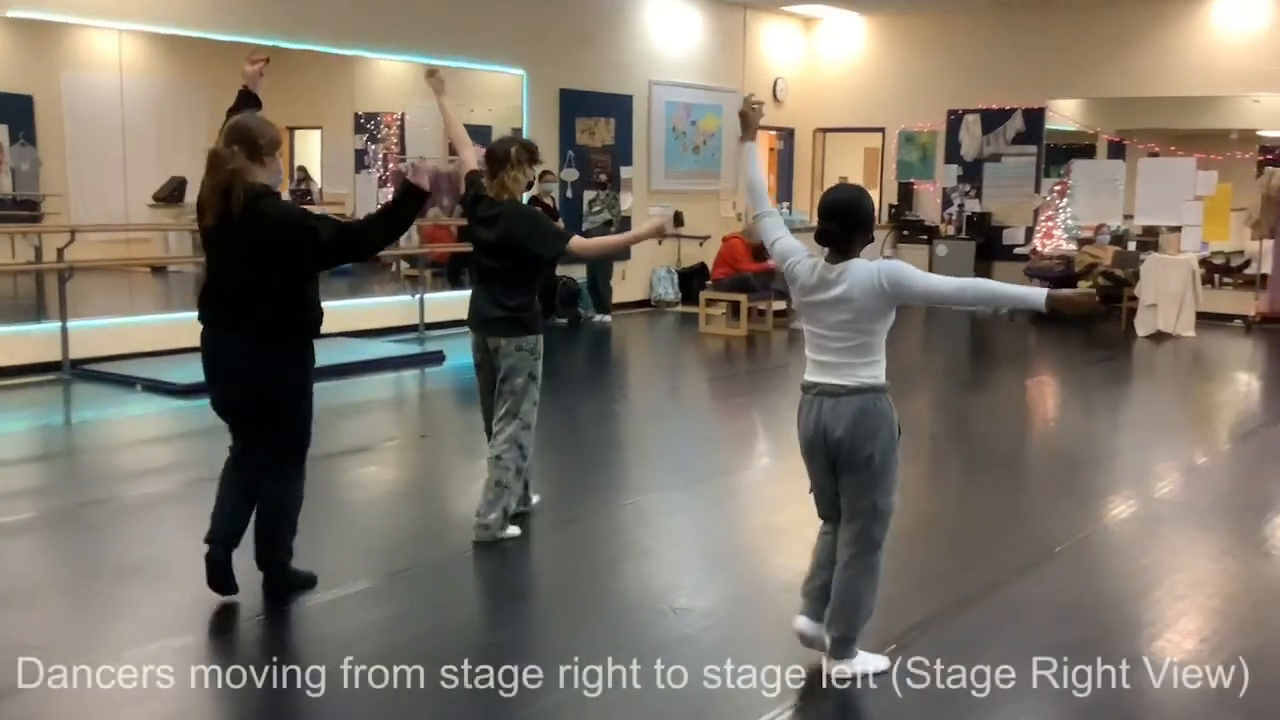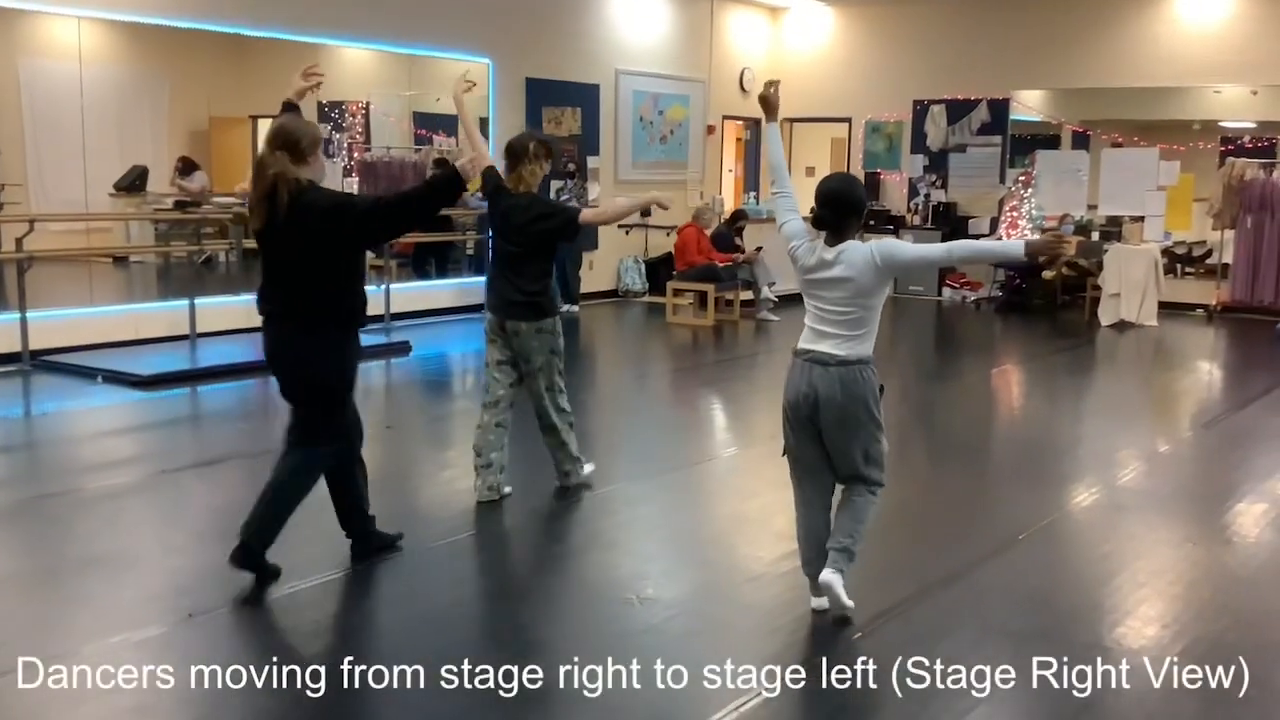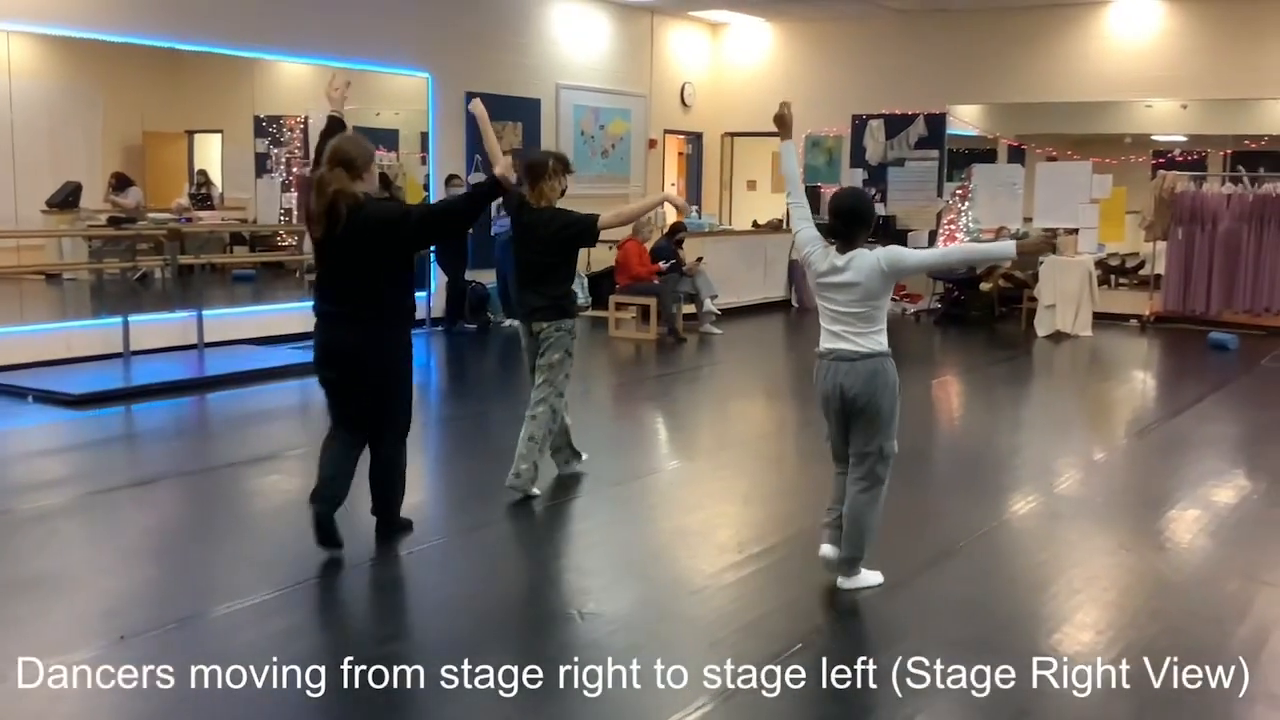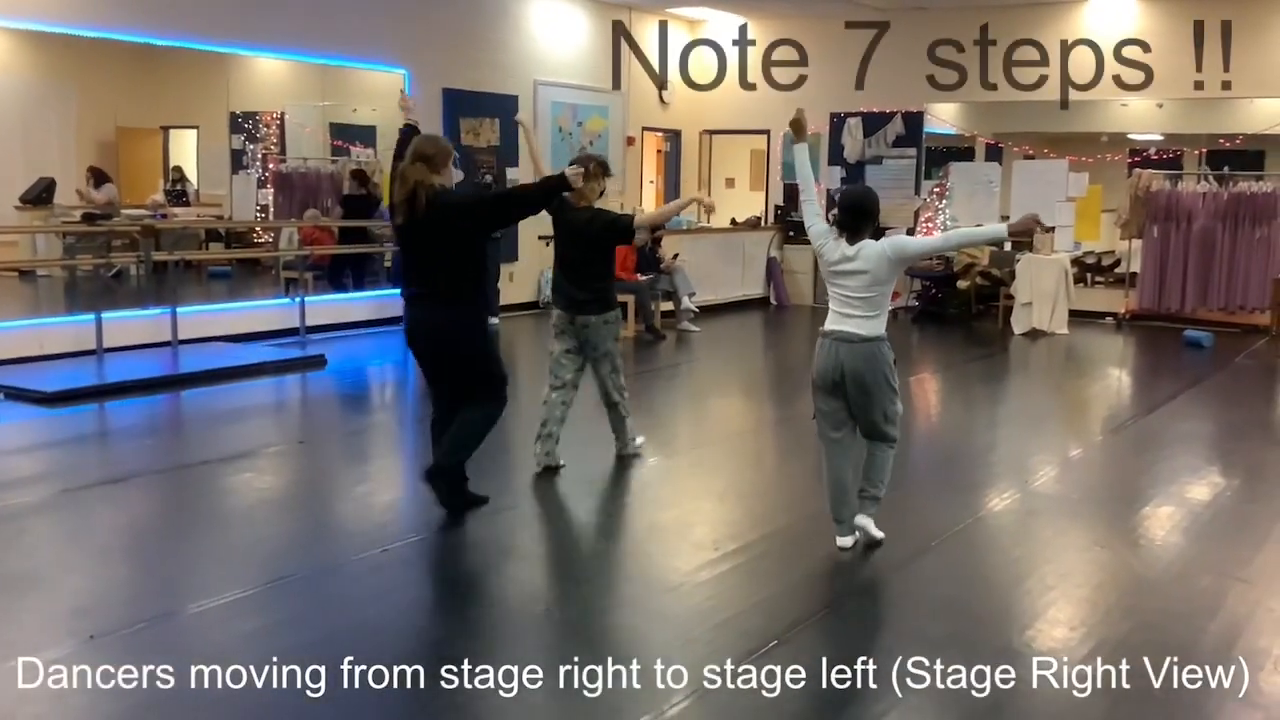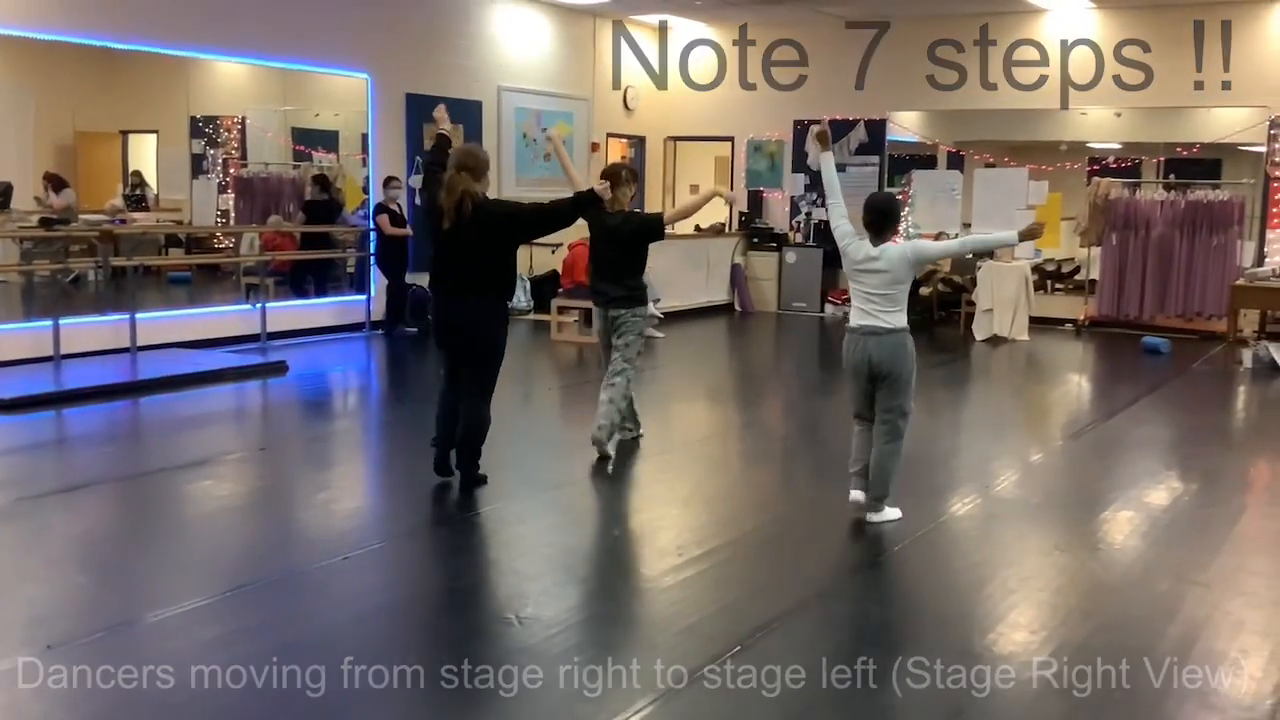
dt=1s
person 1, frame 1
left shoulder: (799, 271)
right shoulder: (882, 278)
left elbow: (763, 211)
right elbow: (962, 291)
left wrist: (749, 137)
right wrist: (1049, 298)
left hip: (813, 409)
right hip: (864, 413)
left knee: (835, 522)
right knee: (862, 536)
left ankle: (812, 614)
right ankle: (844, 653)
person 1, frame 2
left shoulder: (802, 250)
right shoulder: (877, 257)
left elbow: (781, 190)
right elbow: (953, 252)
left wrist: (771, 120)
right wrist: (1027, 248)
left hip: (803, 376)
right hip: (850, 381)
left knee: (811, 487)
right knee: (864, 480)
left ankle: (817, 584)
right ankle: (835, 565)
person 1, frame 3
left shoulder: (814, 256)
right shoulder: (883, 262)
left elbow: (796, 201)
right elbow: (950, 255)
left wrist: (786, 139)
right wrist: (1017, 249)
left hip: (829, 370)
right hip: (872, 372)
left knee: (844, 463)
right knee: (868, 472)
left ankle: (831, 538)
right ankle: (851, 569)
person 1, frame 4
left shoulder: (826, 248)
right shoulder: (890, 251)
left elbow: (808, 200)
right elbow: (950, 239)
left wrist: (800, 141)
right wrist: (1009, 229)
left hip: (829, 349)
right hip: (869, 352)
left knee: (836, 441)
right knee: (882, 435)
left ankle: (843, 527)
right ankle: (865, 512)
person 1, frame 5
left shoulder: (850, 248)
right shoulder: (908, 254)
left elbow: (834, 202)
right elbow: (964, 244)
left wrist: (826, 150)
right wrist: (1018, 236)
left hip: (857, 342)
right hip: (894, 344)
left knee: (864, 418)
right knee: (889, 426)
left ankle: (857, 486)
right ankle: (877, 505)
person 2, frame 1
left shoulder: (215, 204)
right shoulder: (279, 218)
left elbow: (233, 138)
right elbow: (354, 240)
left wrist: (247, 93)
right wrist: (411, 197)
left hip: (222, 351)
right hip: (275, 355)
left knee: (247, 452)
right knee: (280, 463)
left ankle: (220, 549)
right ankle: (276, 572)
person 2, frame 2
left shoulder: (269, 201)
right shoulder: (327, 208)
left elbow: (279, 144)
right elbow: (397, 210)
left wrist: (292, 101)
right wrist: (454, 178)
left hip: (284, 336)
right hip: (322, 340)
left knee: (341, 434)
right knee: (310, 445)
left ankle: (362, 533)
right ankle: (252, 545)
person 2, frame 3
left shoulder: (321, 211)
right shoulder: (387, 219)
left elbow: (324, 158)
right elbow: (450, 214)
left wrist: (334, 115)
right wrist: (494, 184)
left hip: (332, 338)
right hip: (382, 340)
left knee: (346, 426)
right knee: (389, 429)
left ankle: (325, 504)
right ankle: (387, 518)
person 2, frame 4
left shoulder: (404, 202)
right shoulder: (459, 206)
left elbow: (402, 162)
right elbow: (512, 200)
left wrist: (409, 124)
right wrist: (561, 182)
left hip: (419, 318)
right hip: (458, 318)
left knee: (447, 402)
right knee: (490, 394)
left ankle: (454, 490)
right ankle: (442, 470)
person 2, frame 5
left shoulder: (439, 208)
right shoulder: (497, 215)
left elbow: (434, 169)
right elbow: (550, 215)
left wrist: (442, 134)
right wrist: (592, 196)
left hip: (446, 311)
right hip: (485, 314)
left knee: (453, 380)
right knee: (476, 391)
left ankle: (443, 450)
right ankle: (467, 469)
person 3, frame 1
left shoulder: (477, 202)
right shoulder: (525, 219)
left elbow: (464, 147)
right elbow: (584, 247)
left wrist: (440, 94)
right wrist: (644, 233)
left hip: (482, 329)
right hip: (518, 333)
left knee: (497, 421)
right knee: (512, 426)
left ankle: (517, 496)
right ankle: (491, 520)
person 3, frame 2
left shoulder: (496, 195)
right shoulder: (543, 211)
left elbow: (477, 144)
right elbow: (600, 216)
left wrist: (459, 98)
right wrist: (647, 201)
left hip: (498, 314)
right hip: (536, 317)
left knee: (496, 396)
right knee: (549, 396)
left ankle: (489, 481)
right ankle: (570, 473)
person 3, frame 3
left shoulder: (519, 210)
right shoulder: (563, 223)
left elbow: (498, 160)
right elbow: (618, 217)
left wrist: (482, 117)
right wrist: (663, 198)
left hip: (530, 316)
right hip: (557, 317)
left knee: (549, 387)
right knee: (546, 395)
left ankle: (566, 456)
right ankle: (522, 474)
person 3, frame 4
left shoulder: (560, 211)
right shoulder: (605, 222)
left elbow: (540, 170)
right elbow: (652, 218)
left wrist: (525, 127)
right wrist: (691, 199)
left hip: (564, 312)
right hip: (599, 313)
left knee: (561, 382)
right knee: (611, 381)
left ankle: (545, 452)
right ankle: (625, 442)
person 3, frame 5
left shoulder: (595, 216)
right shoulder: (638, 223)
left elbow: (574, 179)
right elbow: (681, 212)
left wrist: (556, 142)
right wrist: (714, 192)
left hip: (603, 306)
right hip: (631, 307)
left knee: (616, 367)
right knee: (620, 372)
left ankle: (628, 425)
right ankle: (603, 430)
